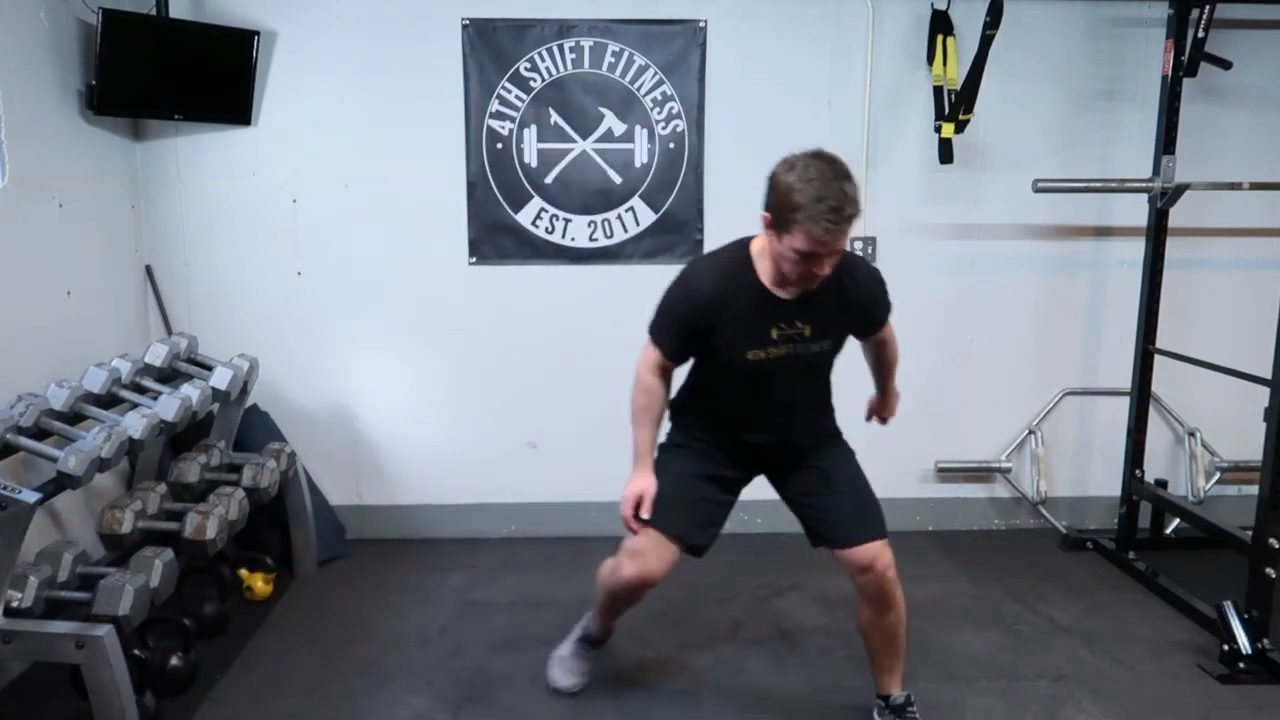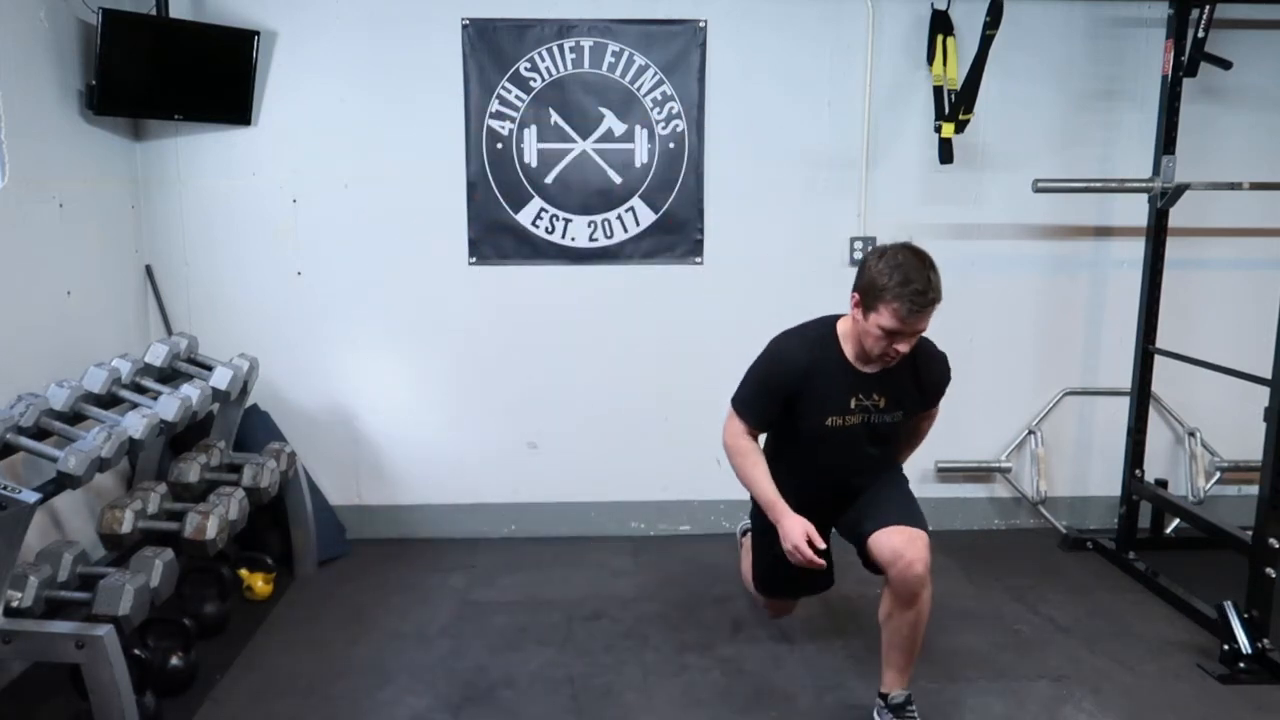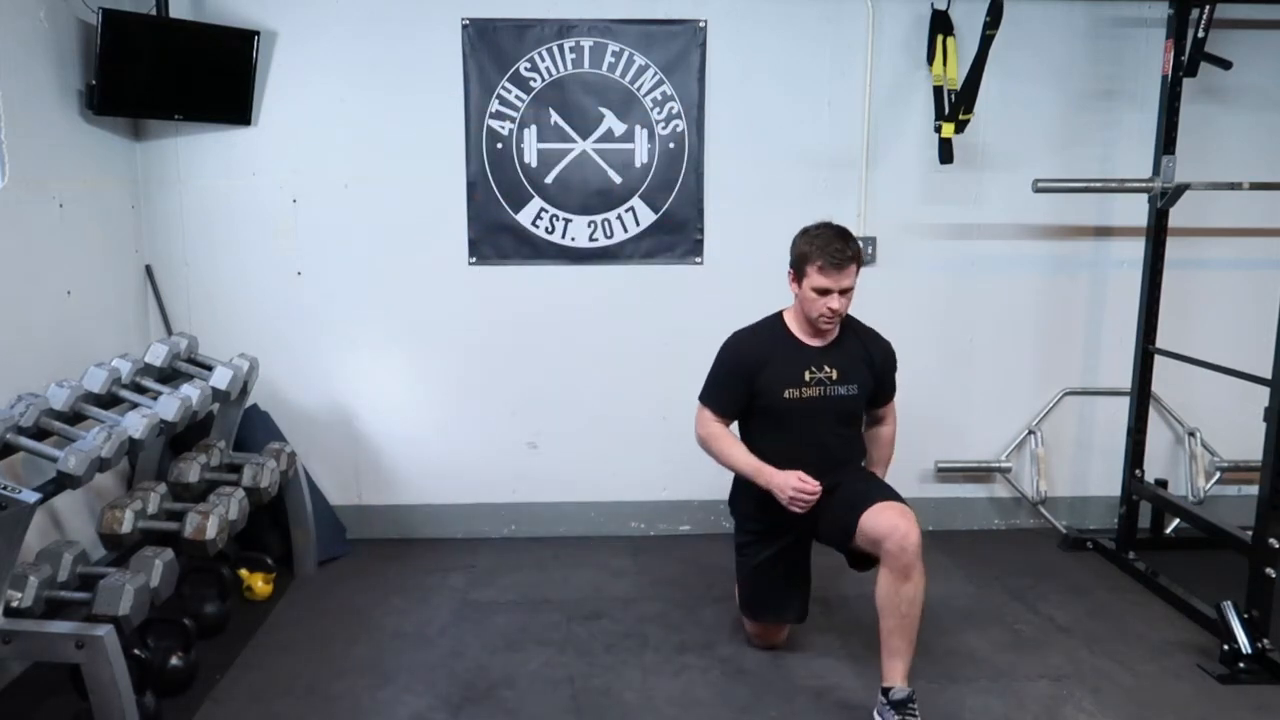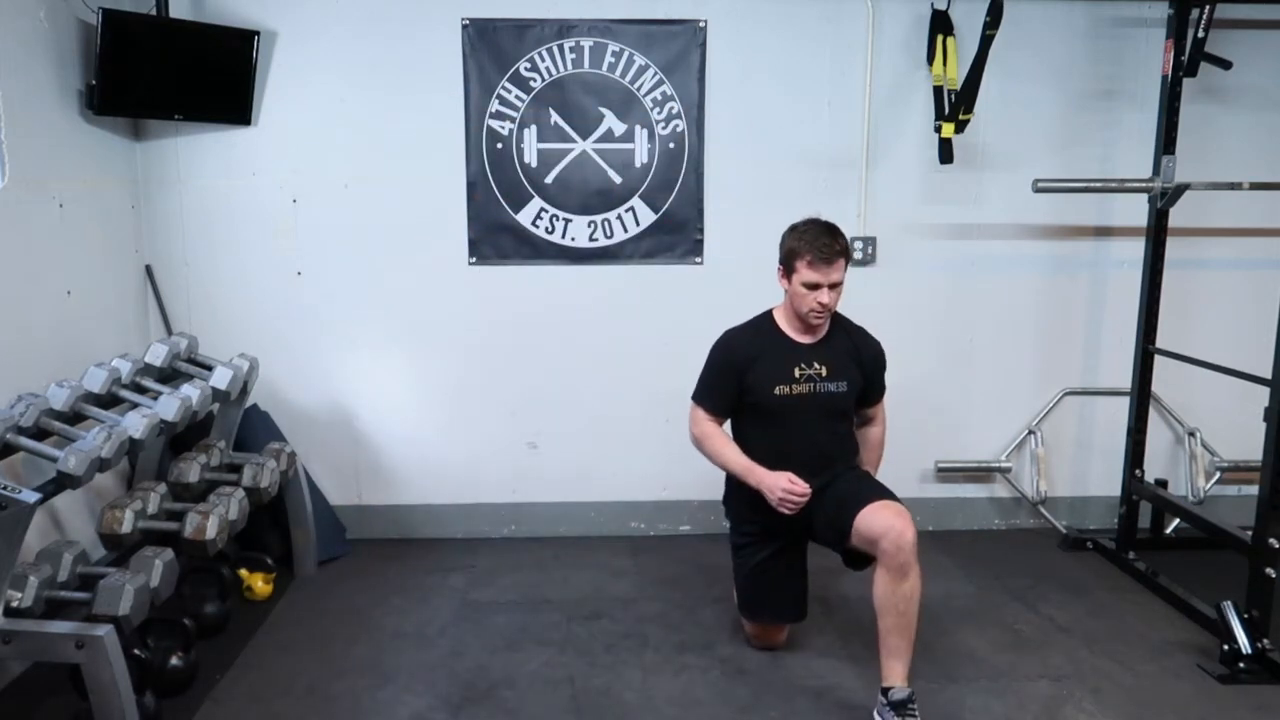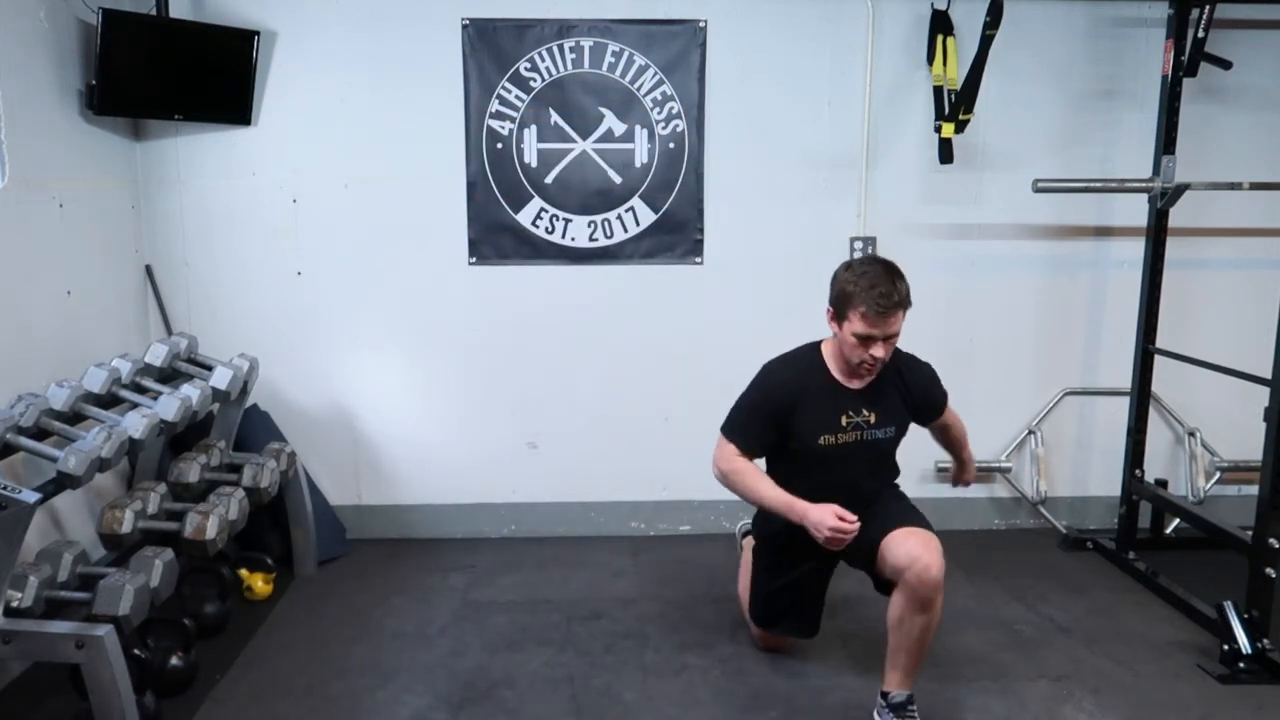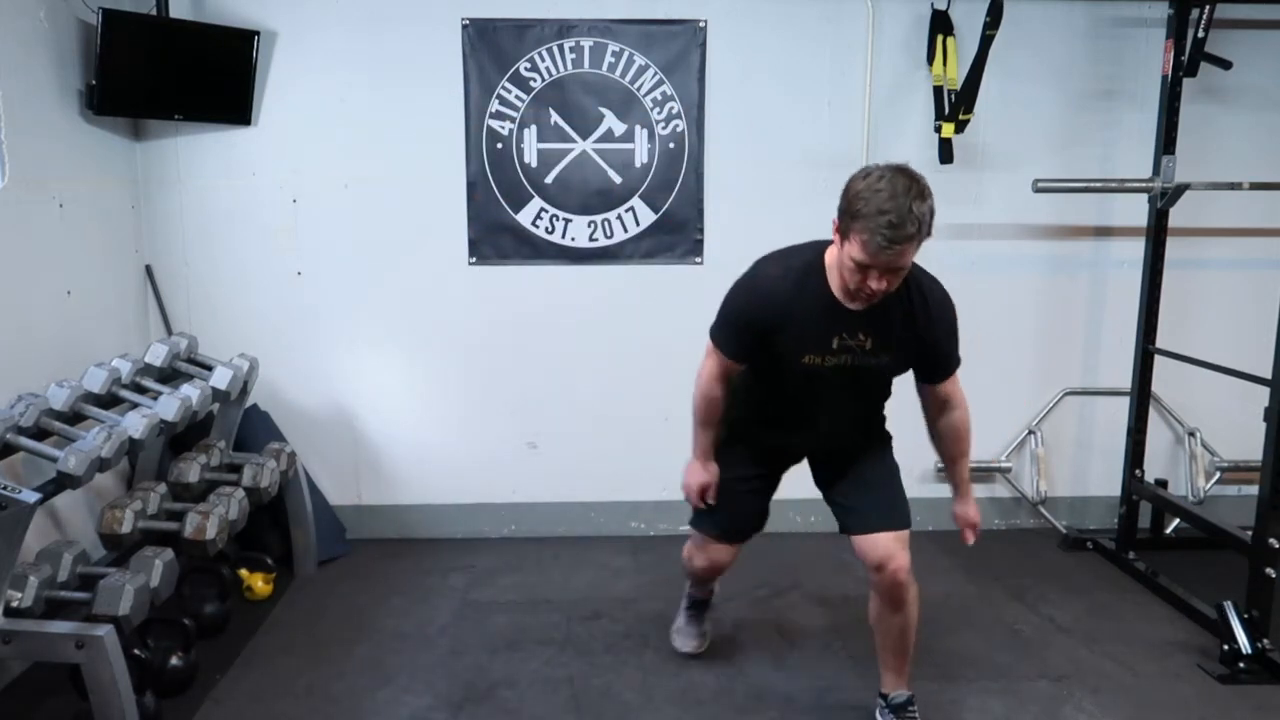
dt=0.5s
person 1, frame 1
left shoulder: (859, 283)
right shoulder: (707, 286)
left elbow: (879, 336)
right elbow: (655, 368)
left wrist: (887, 390)
right wrist: (644, 466)
left hip: (808, 440)
right hip: (711, 439)
left knee: (874, 566)
right knee: (642, 567)
right ankle: (594, 630)
person 1, frame 2
left shoulder: (928, 365)
right shoulder: (793, 356)
right elbow: (737, 435)
right wrist: (781, 518)
left hip: (872, 485)
right hip: (791, 494)
left knee: (911, 562)
right knee: (775, 600)
right ankle: (754, 535)
person 1, frame 3
left shoulder: (872, 349)
right shoulder: (748, 348)
left elbow: (882, 422)
right elbow: (709, 428)
left wrist: (870, 490)
right wrist: (772, 479)
left hip: (842, 484)
right hip: (768, 496)
left knee: (903, 535)
right knee: (765, 635)
right ankle: (754, 567)
person 1, frame 4
left shoulder: (861, 347)
right shoulder: (739, 346)
right elbow: (702, 426)
left wrist: (861, 495)
right wrist: (763, 479)
left hip: (835, 482)
right hip: (763, 498)
left knee: (898, 534)
right knee: (765, 636)
right ankle: (753, 572)
person 1, frame 5
left shoulder: (913, 379)
right shoulder: (784, 381)
left elbow: (943, 422)
right elbow: (727, 462)
left wrist: (964, 462)
right wrist: (804, 513)
left hip: (873, 507)
right hip: (796, 517)
left knee: (925, 566)
right knee: (771, 638)
right ankle: (753, 544)
person 1, frame 6
left shoulder: (929, 307)
right shoulder: (775, 285)
left elbow: (943, 400)
right elbow: (717, 372)
left wrist: (963, 492)
right wrist: (703, 457)
left hip: (858, 438)
right hip: (769, 426)
left knee: (890, 565)
right knee: (710, 557)
right ankle: (699, 594)
